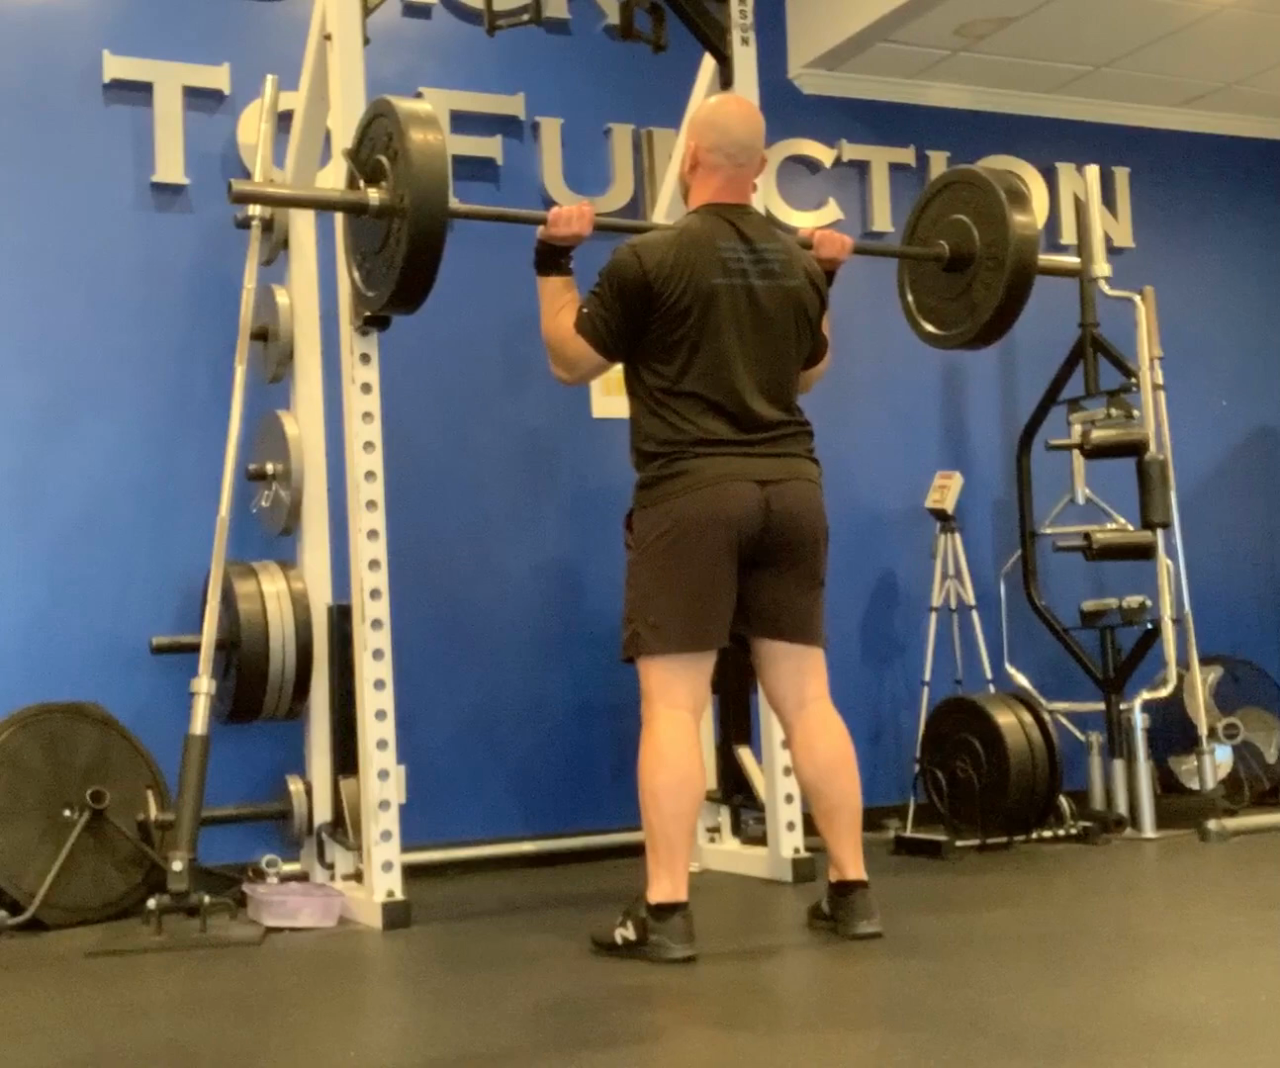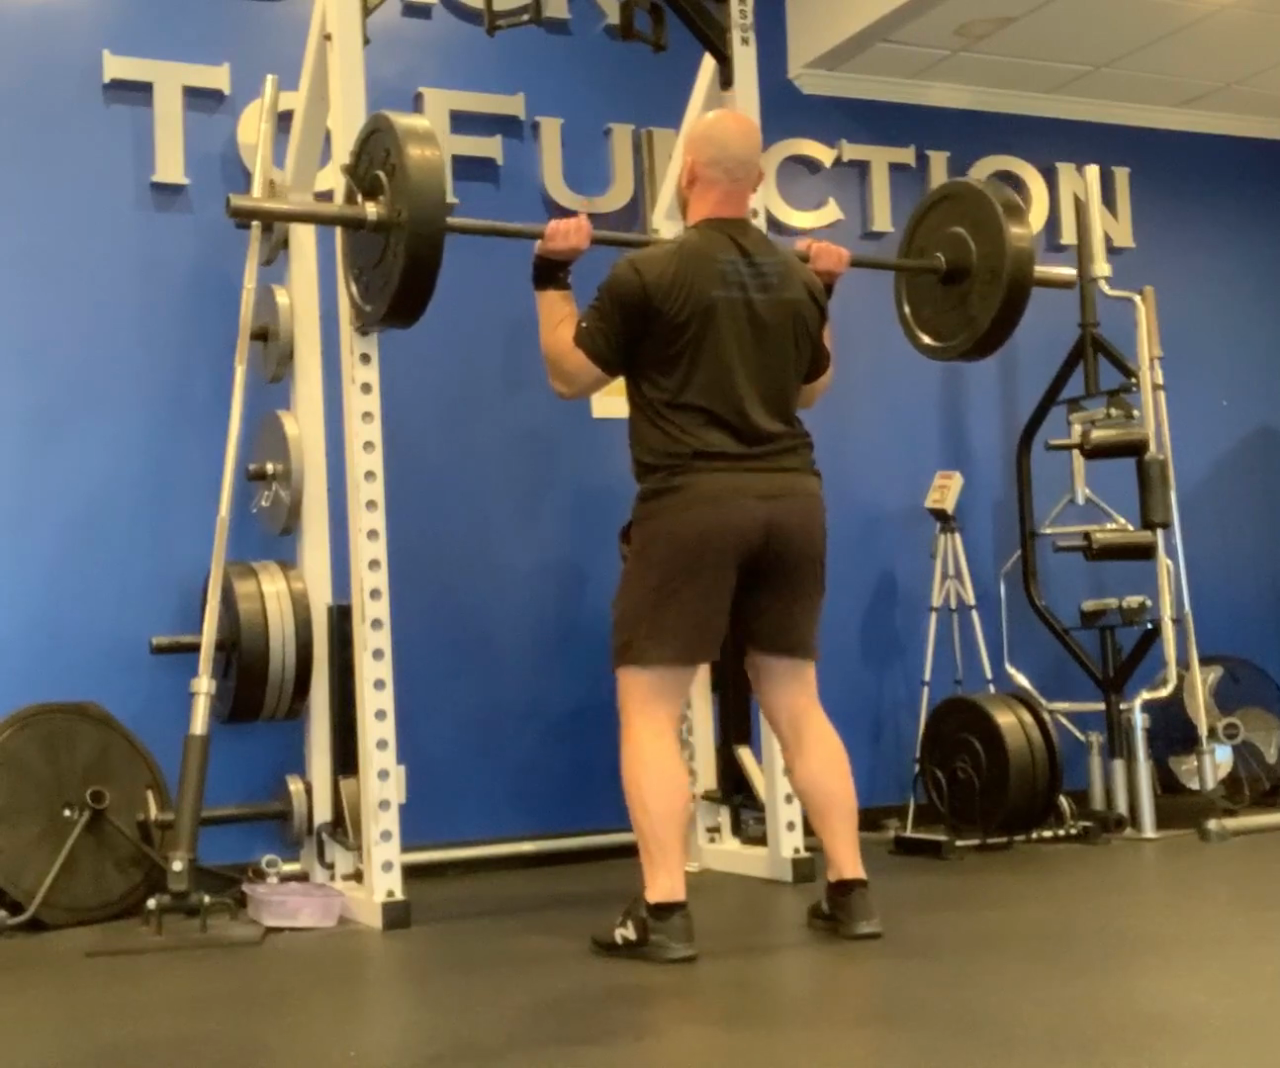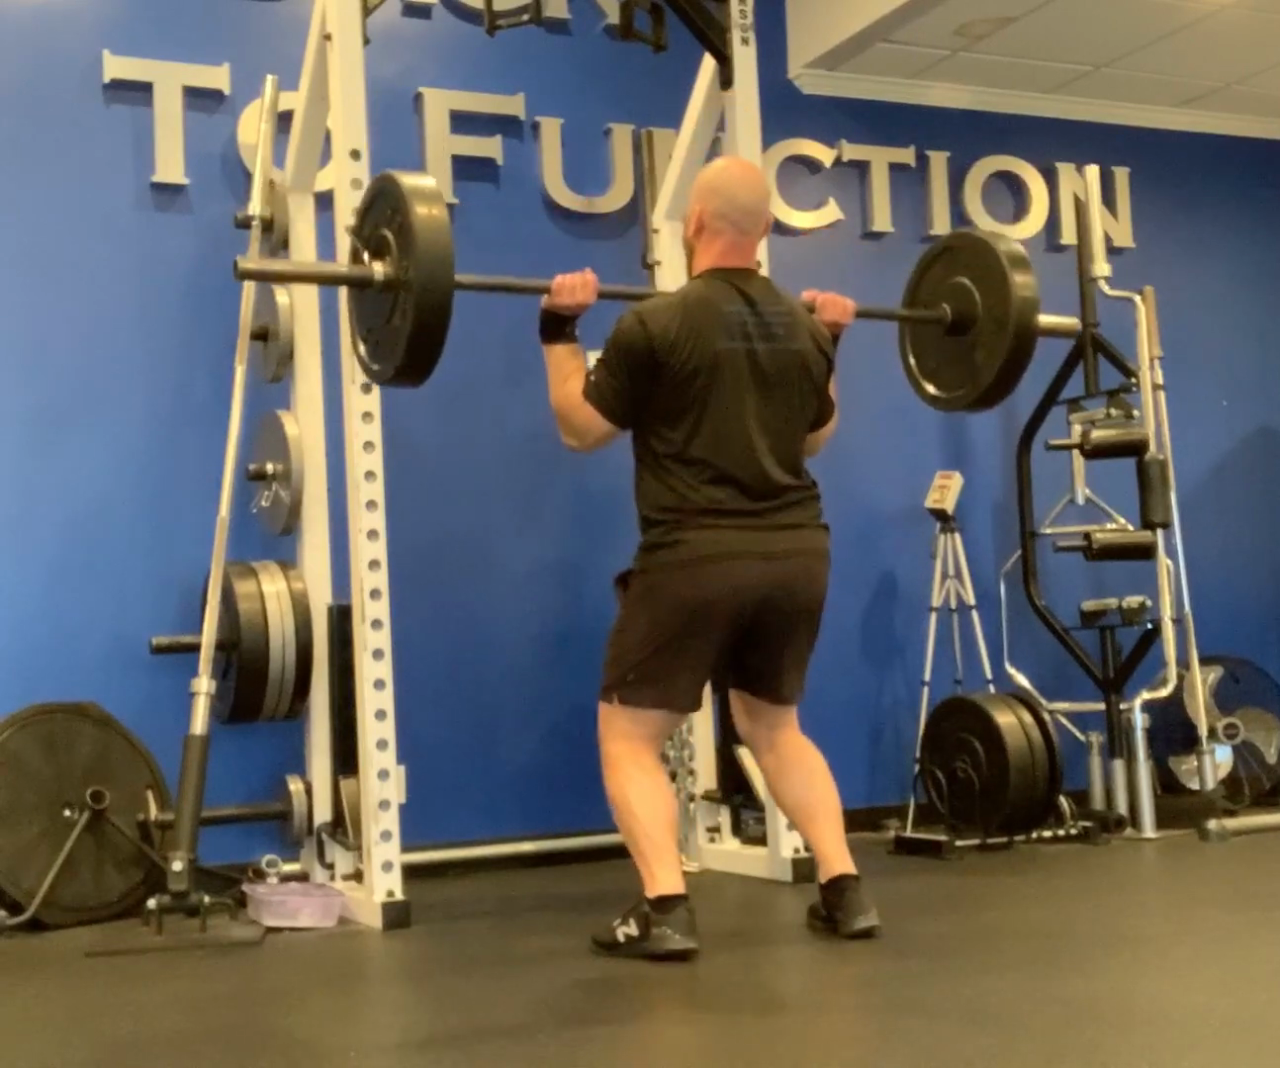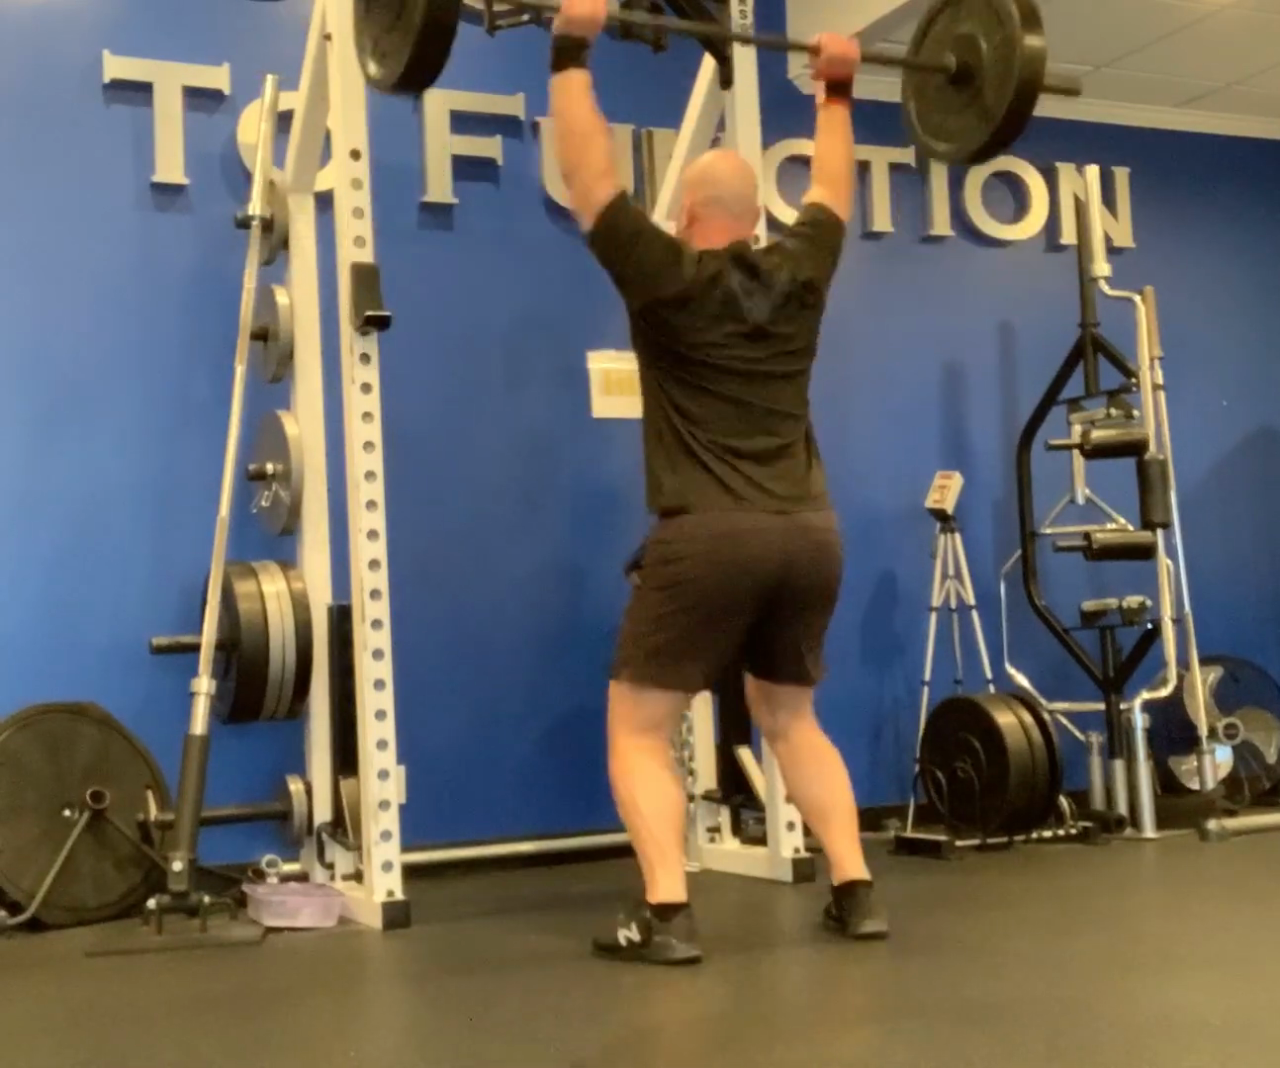
dt=0.4s
person 1, frame 1
left shoulder: (651, 257)
right shoulder: (798, 262)
left elbow: (571, 359)
left wrist: (555, 258)
left hip: (692, 495)
right hip: (793, 489)
left knee: (673, 704)
right knee: (806, 699)
left ankle: (665, 913)
right ankle: (851, 890)
person 1, frame 2
left shoulder: (650, 273)
right shoulder: (797, 279)
left elbow: (570, 374)
left wrist: (552, 275)
left hip: (695, 507)
right hip: (794, 504)
left knee: (649, 711)
right knee: (796, 704)
left ankle: (664, 911)
right ankle: (850, 889)
person 1, frame 3
left shoulder: (657, 325)
right shoulder: (800, 327)
left elbow: (581, 429)
left wrist: (559, 330)
left hip: (694, 561)
right hip: (797, 556)
left knee: (629, 739)
right knee: (774, 730)
left ankle: (666, 908)
right ankle: (845, 888)
person 1, frame 4
left shoulder: (664, 279)
right shoulder: (800, 277)
left elbow: (587, 176)
right elbow: (834, 187)
right wrist: (836, 91)
left hip: (707, 540)
right hip: (809, 538)
left knee: (637, 733)
right knee: (791, 726)
left ankle: (666, 913)
right ankle: (856, 891)
